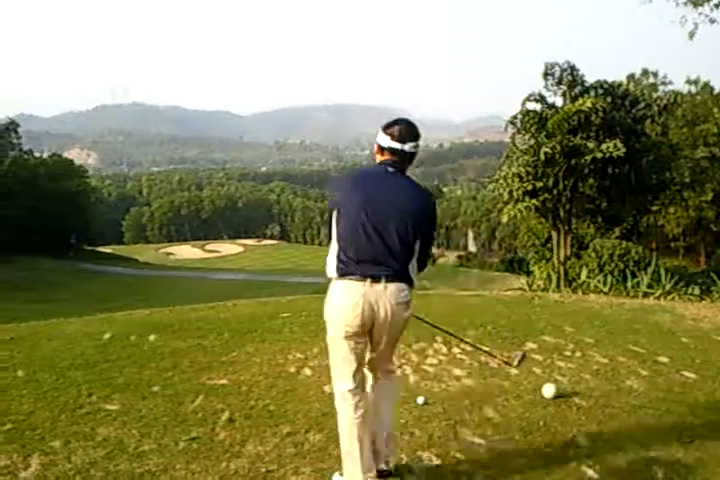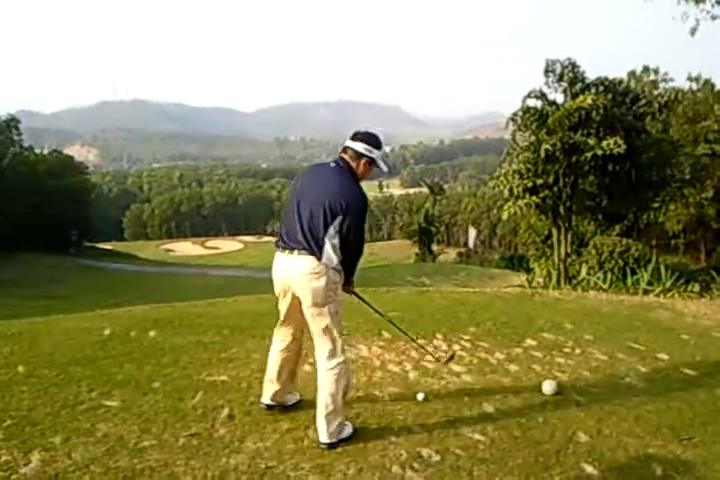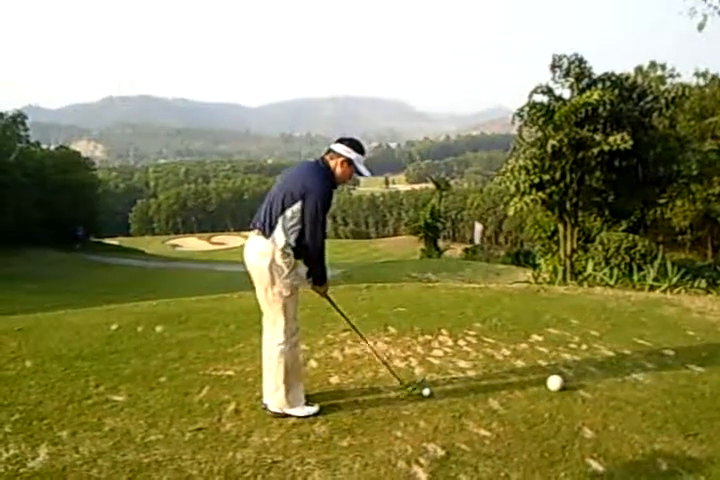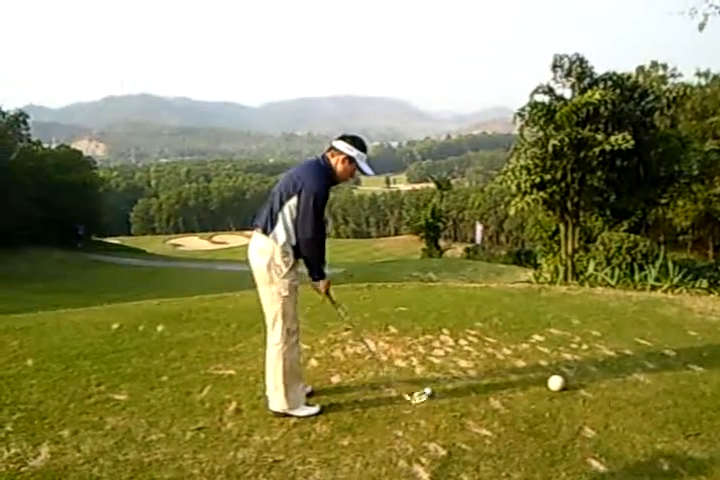
dt=0.7s
person 1, frame 1
left shoulder: (346, 184)
right shoulder: (423, 200)
right elbow: (422, 257)
left hip: (348, 293)
right hip: (395, 295)
left knee: (349, 388)
right knee: (383, 374)
person 1, frame 2
left shoulder: (310, 173)
right shoulder: (353, 195)
right elbow: (352, 245)
right wrist: (347, 279)
left hip: (283, 261)
right hip: (314, 271)
left knee: (287, 332)
right knee: (331, 352)
left ankle: (274, 393)
right ankle: (331, 429)
person 1, frame 3
left shoulder: (304, 170)
right shoulder: (319, 185)
right elbow: (313, 237)
left wrist: (309, 269)
right wrist: (319, 278)
left hip: (258, 247)
right hip: (272, 255)
left knee: (274, 327)
right knee: (285, 332)
left ankle: (274, 392)
right ankle: (284, 401)
person 1, frame 4
left shoulder: (312, 172)
right shoulder: (315, 181)
left elbow: (314, 229)
right elbow: (307, 234)
left wrist: (319, 271)
right wrist: (318, 276)
left hip: (270, 250)
right hip: (274, 255)
left knee: (284, 326)
right knee: (284, 329)
left ankle: (282, 386)
right ankle: (285, 401)
